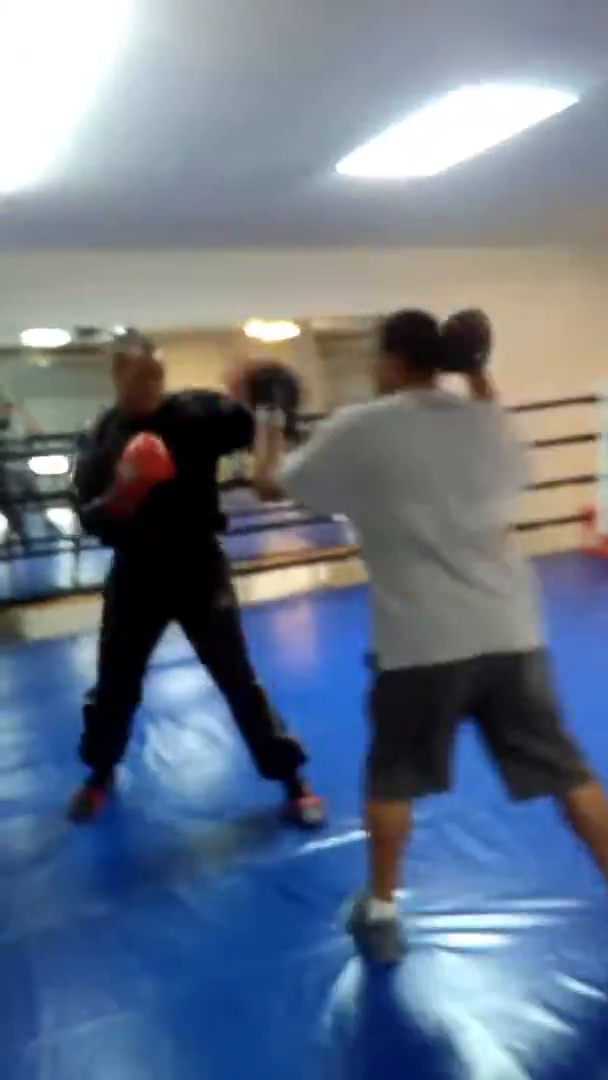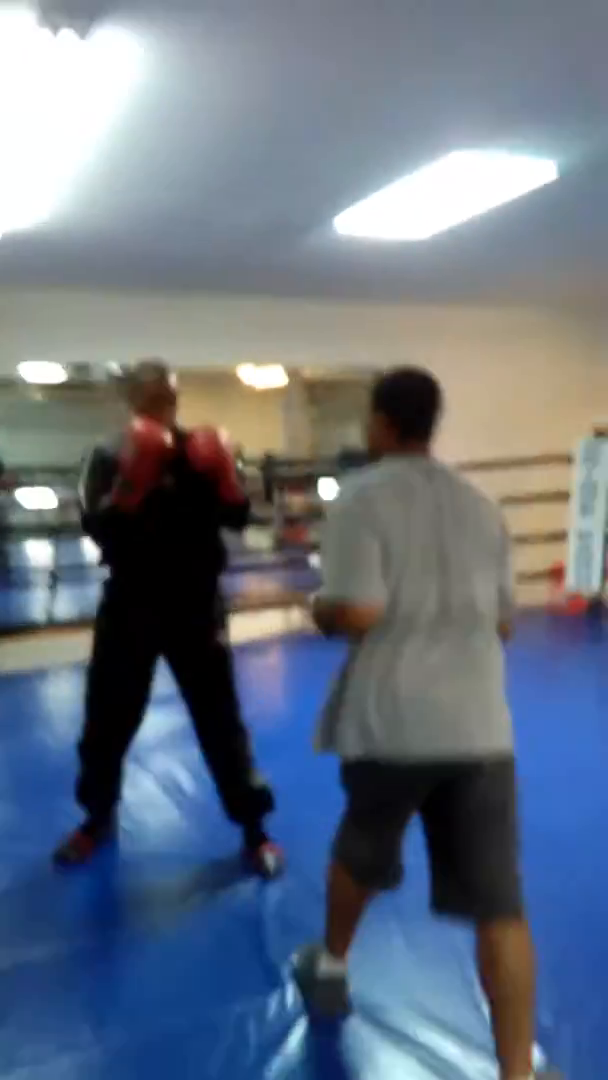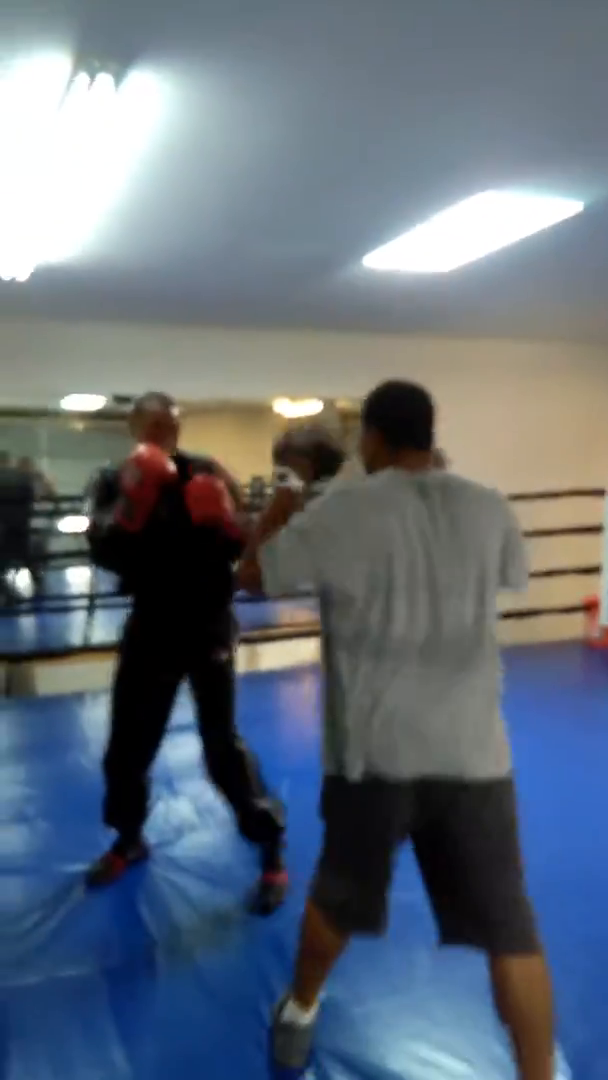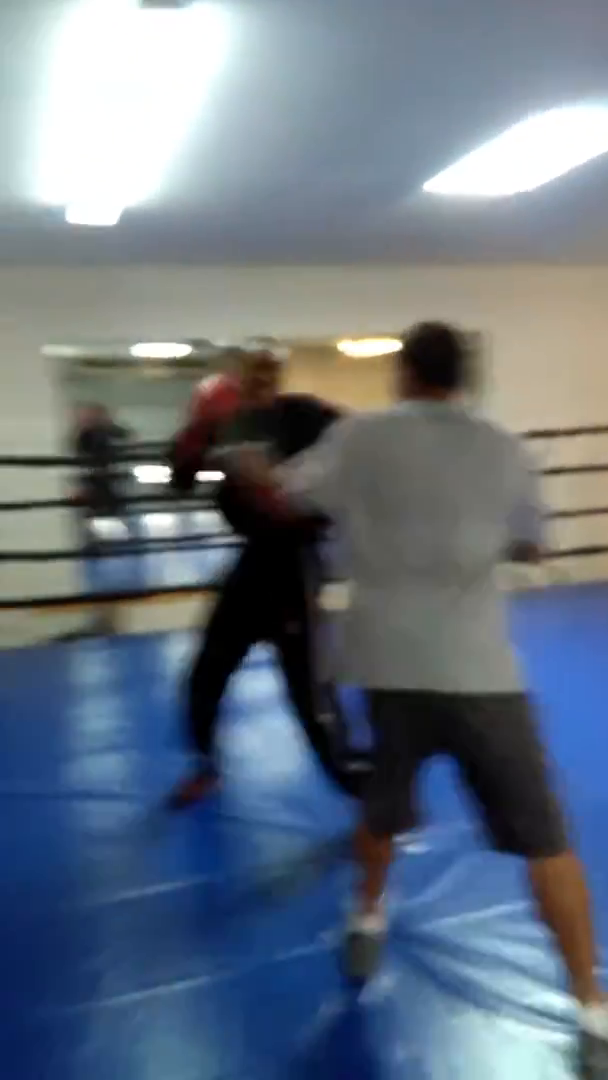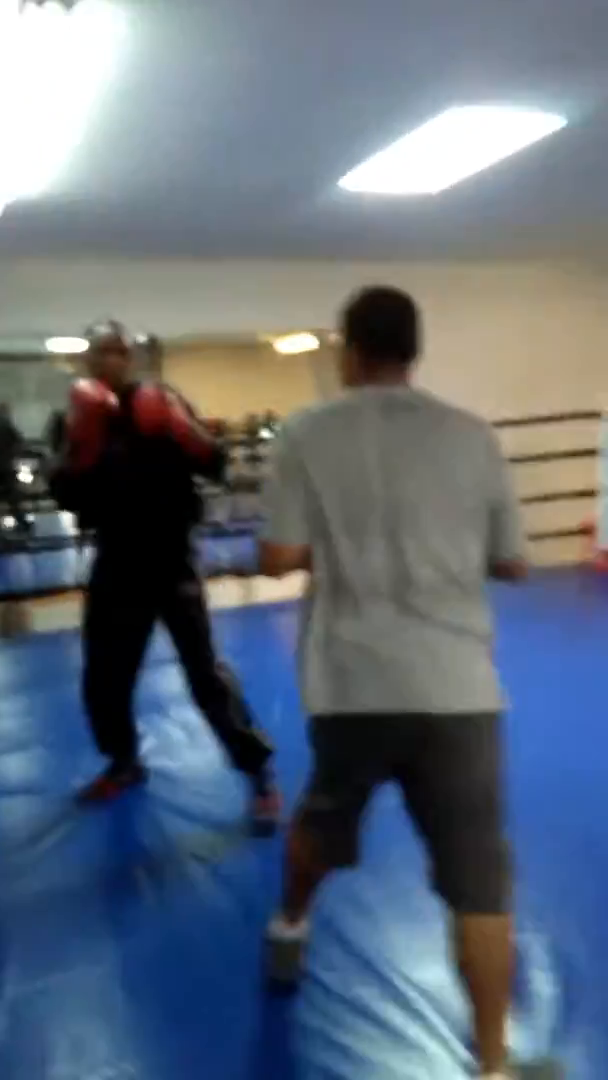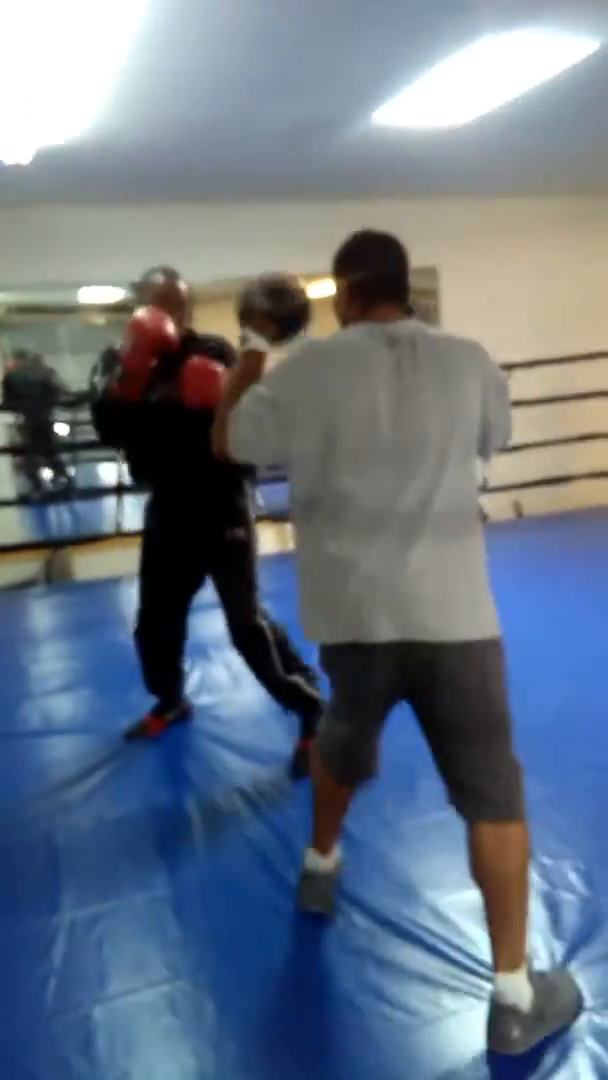
dt=0.5s
person 1, frame 1
left shoulder: (358, 430)
right shoulder: (484, 420)
left elbow: (275, 487)
left wrist: (270, 436)
right wrist: (480, 382)
left hip: (422, 640)
right hip: (508, 630)
left knee: (392, 776)
left ankle: (380, 914)
person 1, frame 2
left shoulder: (362, 497)
right shoulder: (481, 506)
left elbow: (355, 613)
right elbow: (501, 622)
left wrist: (319, 610)
left hip: (390, 724)
right hip: (479, 727)
left knee: (361, 854)
right knee: (498, 903)
left ankle: (329, 970)
person 1, frame 3
left shoulder: (339, 513)
right shoulder: (483, 507)
left elbow: (254, 577)
left wrist: (280, 516)
left hip: (373, 749)
right hip: (472, 753)
left knee: (338, 895)
right knee: (509, 928)
left ankle: (295, 1019)
person 1, frame 4
left shoulder: (368, 434)
right shoulder: (502, 451)
left elbow: (286, 494)
right elbow: (530, 547)
left wrist: (247, 464)
left hip: (395, 662)
right hip: (481, 670)
left knee: (384, 805)
right knee: (543, 834)
left ankle: (366, 928)
person 1, frame 5
left shoulder: (307, 435)
right shoulder: (471, 437)
left elbow: (278, 557)
right elbow: (509, 563)
left hip: (350, 681)
right hip: (454, 687)
left knee: (321, 821)
right knee: (478, 885)
left ankle: (285, 933)
person 1, frame 6
left shoulder: (307, 367)
right shoulder: (471, 362)
left elbow: (230, 448)
left wrist: (243, 380)
left hip: (354, 612)
right hip: (454, 613)
left knee: (342, 746)
right knee: (494, 794)
left ankle: (321, 865)
right ankle: (515, 994)
person 2, frame 1
left shoulder: (189, 411)
right shoulder: (101, 439)
left elbow: (249, 428)
right elbow: (92, 519)
right wrist: (121, 494)
left hip: (198, 565)
right hip: (141, 571)
left knee: (238, 678)
right knee: (115, 684)
left ankle: (293, 782)
right ankle: (100, 775)
person 2, frame 2
left shoulder: (196, 448)
right shoulder: (109, 457)
left elbow: (236, 517)
right elbow: (98, 526)
left wrist: (223, 475)
right wrist: (133, 478)
left hip: (194, 599)
right hip: (131, 603)
left knee: (219, 718)
right knee: (108, 718)
left ankle: (254, 830)
right ankle: (98, 818)
person 2, frame 3
left shoulder: (205, 475)
right shoulder: (112, 481)
left elbow: (245, 545)
right elbow: (104, 547)
left wrist: (228, 521)
right wrist: (130, 502)
left hip: (207, 620)
right hip: (151, 623)
left knee: (222, 739)
right knee: (128, 741)
left ankle: (271, 853)
right ankle: (129, 840)
person 2, frame 4
left shoulder: (299, 414)
right shoulder: (231, 422)
right elbow: (180, 476)
right wrist: (197, 425)
left hip: (292, 560)
right hip: (255, 558)
left knee: (308, 691)
right knee: (207, 673)
right ankle: (205, 765)
person 2, frame 5
left shoulder: (158, 402)
right shoulder: (75, 418)
left elbow: (215, 464)
right elbow: (66, 493)
left wrist: (184, 430)
right wrist: (81, 443)
left hip: (168, 550)
right hip: (117, 557)
left knee: (202, 665)
right knee: (104, 672)
left ankle: (258, 773)
right ankle: (124, 761)
person 2, frame 6
left shoulder: (213, 351)
right shoulder: (125, 359)
right elbow: (109, 428)
right wrist: (132, 368)
left hip: (222, 496)
right hip: (169, 503)
left knee: (245, 614)
right knee: (155, 619)
left ankle: (310, 715)
right ankle: (170, 700)
